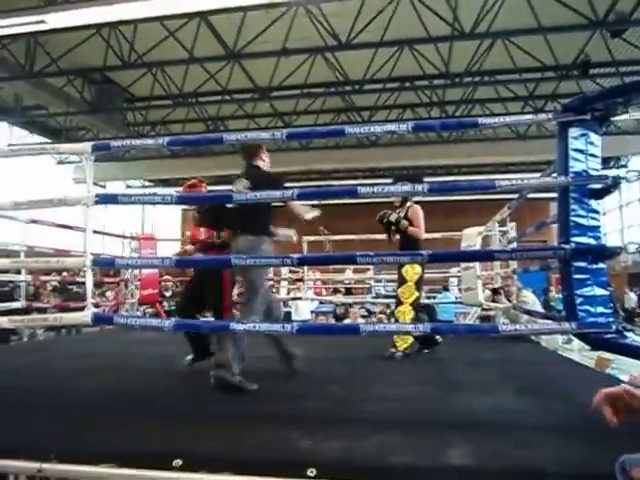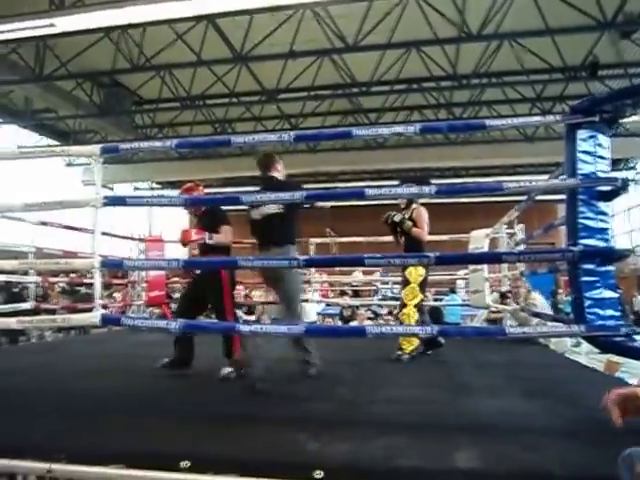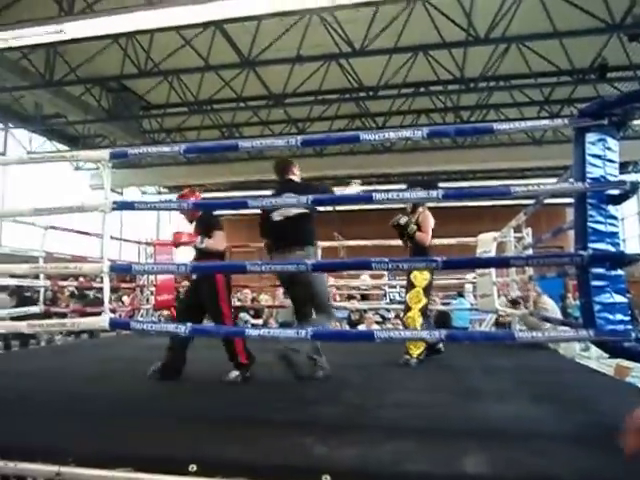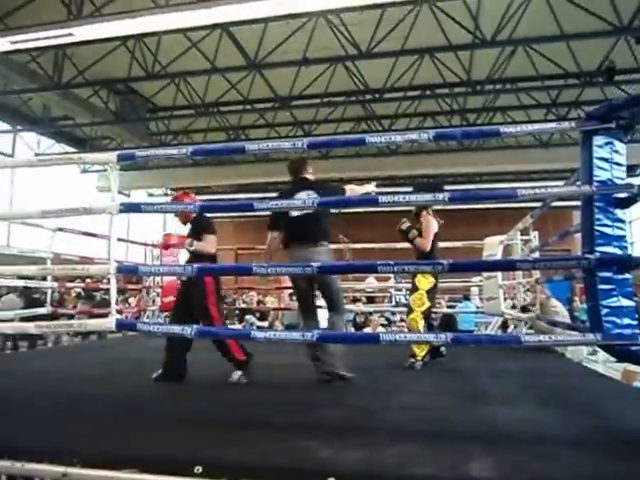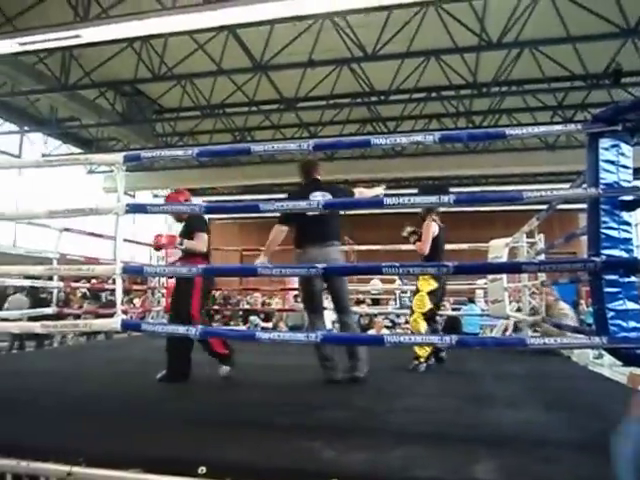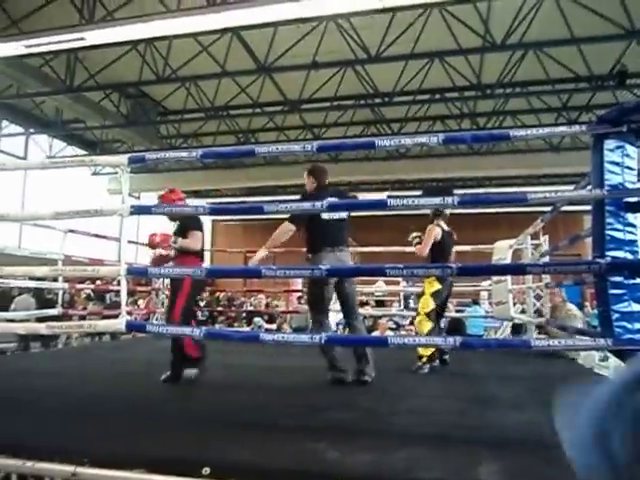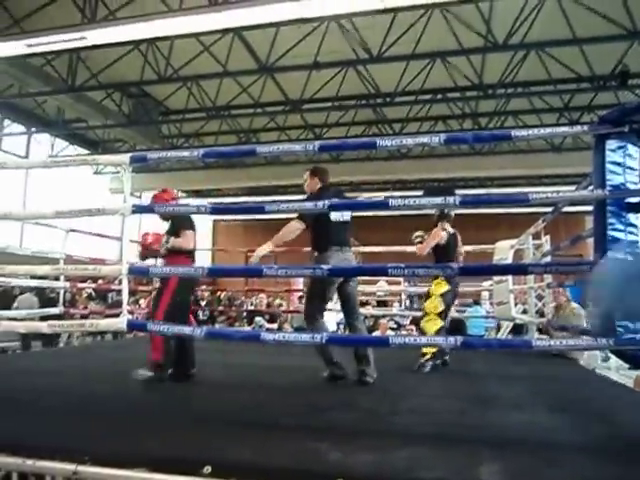
dt=0.1s
person 1, frame 1
left shoulder: (239, 183)
right shoulder: (266, 178)
right elbow: (291, 204)
left wrist: (272, 230)
right wrist: (308, 213)
left hip: (240, 245)
right hip: (256, 245)
left knee: (268, 305)
right knee: (250, 309)
left ankle: (290, 357)
right ankle: (229, 370)
person 1, frame 2
right shoulder: (287, 188)
left hip: (265, 257)
right hip: (285, 255)
left knee: (292, 310)
right knee: (291, 313)
left ankle: (309, 361)
person 1, frame 3
right shoulder: (307, 189)
left elbow: (266, 239)
right elbow: (333, 193)
left wrist: (272, 260)
left hip: (280, 260)
right hip: (306, 257)
left knee: (301, 313)
right knee: (325, 312)
left ankle: (317, 365)
right ankle: (293, 351)
person 1, frame 4
left shoulder: (282, 197)
right shoulder: (322, 189)
left elbow: (274, 235)
right elbow: (349, 191)
left wrist: (266, 261)
right wrist: (368, 187)
left hip: (293, 258)
right hip: (319, 254)
left knee: (308, 315)
right knee: (336, 309)
left ankle: (323, 368)
right ankle: (332, 363)
person 1, frame 5
left shoulder: (296, 195)
right shoulder: (334, 191)
left elbow: (282, 228)
right elbow: (359, 193)
left wrist: (264, 255)
right wrist: (377, 190)
left hip: (307, 257)
right hip: (333, 254)
left knee: (315, 317)
right knee: (345, 312)
left ankle: (331, 370)
right ankle: (358, 366)
person 1, frame 6
left shoulder: (307, 199)
right shoulder: (341, 196)
left elbow: (290, 227)
left wrist: (264, 250)
left hip: (322, 261)
right hip: (344, 259)
left knee: (320, 318)
right knee: (352, 316)
left ankle: (337, 371)
right ankle: (364, 370)
person 1, frame 7
left shoulder: (316, 199)
right shoulder: (341, 198)
left elbow: (298, 224)
left wrist: (269, 245)
left hip: (328, 260)
right hip: (348, 259)
left knee: (313, 315)
right knee: (353, 316)
left ankle: (335, 367)
right ankle: (366, 370)
person 2, frame 1
left shoulder: (219, 210)
right shoulder: (198, 215)
left elbow: (230, 236)
left wrist: (212, 235)
right wrist: (187, 250)
left hip: (219, 268)
right hip: (203, 268)
left knee: (222, 313)
right knee: (184, 309)
left ankle: (227, 358)
right ankle: (202, 350)
person 2, frame 2
left shoulder: (215, 213)
right shoulder: (199, 218)
left elbow: (227, 238)
left wrist: (204, 237)
left hip: (219, 270)
right hip: (204, 271)
left knee: (226, 316)
right knee: (183, 311)
left ankle: (236, 361)
right ankle: (182, 358)
person 2, frame 3
left shoulder: (210, 219)
right shoulder: (199, 223)
left elbow: (220, 245)
left wrist: (195, 239)
left hip: (214, 277)
right hip: (201, 277)
left knee: (224, 320)
right knee: (183, 319)
left ankle: (243, 365)
right ankle: (171, 366)
person 2, frame 4
left shoulder: (203, 221)
right shoulder: (194, 225)
left elbow: (210, 248)
left wrist: (185, 242)
right wrist: (186, 265)
left hip: (205, 279)
right hip: (193, 279)
left knee: (213, 323)
right knee: (178, 322)
left ankle: (242, 362)
right ankle: (173, 369)
person 2, frame 5
left shoulder: (196, 220)
right shoulder: (189, 224)
left elbow: (202, 247)
left wrist: (175, 242)
right wrist: (178, 262)
left hip: (197, 275)
right hip: (187, 276)
left knee: (194, 319)
right knee: (177, 321)
left ankle: (225, 355)
right ankle: (176, 369)
person 2, frame 6
left shoulder: (190, 219)
right shoulder: (184, 222)
left elbow: (196, 244)
left wrist: (170, 240)
right wrist: (165, 256)
left hip: (189, 274)
right hip: (182, 274)
left knee: (177, 318)
right knee: (183, 320)
left ankle: (195, 358)
right ankle: (179, 368)
person 2, frame 7
left shoulder: (182, 219)
right shoulder: (177, 222)
left elbow: (189, 244)
right elbow: (168, 251)
left wrist: (161, 240)
right wrist: (152, 251)
left hip: (179, 274)
right hip: (179, 274)
left knee: (160, 316)
right knee: (179, 321)
left ankle: (158, 365)
right ankle: (183, 369)
person 3, frame 1
left shoulder: (414, 209)
right shoulder: (401, 212)
left elbow: (420, 234)
right elbow: (393, 238)
left wrist: (400, 222)
right wrist: (387, 225)
left hip: (413, 262)
right hip: (405, 261)
left knee: (405, 303)
right knee: (412, 303)
left ankle: (402, 346)
right ankle: (429, 338)
person 3, frame 2
left shoulder: (419, 211)
right shoulder: (406, 214)
left elbow: (423, 235)
right elbow: (401, 240)
left wrist: (404, 223)
right wrist: (394, 227)
left hip: (417, 263)
left knee: (409, 305)
right knee: (415, 305)
left ankle: (408, 348)
right ankle: (432, 340)
person 3, frame 3
left shoulder: (425, 216)
right shoulder: (414, 218)
left elbow: (427, 240)
left wrist: (407, 227)
right wrist: (400, 229)
left hip: (422, 268)
right hip: (416, 267)
left knee: (413, 310)
right knee: (419, 310)
left ankle: (414, 353)
right ankle: (434, 345)
person 3, frame 4
left shoulder: (429, 220)
right shoulder: (423, 221)
left elbow: (426, 246)
left wrist: (411, 232)
right wrist: (408, 235)
left hip: (427, 272)
right hip: (423, 271)
left knee: (416, 313)
right knee: (423, 312)
left ankle: (420, 355)
right ankle: (435, 348)
person 3, frame 5
left shoulder: (429, 224)
right shoulder: (440, 227)
left elbow: (424, 250)
left wrist: (411, 237)
right wrist: (414, 238)
left hip: (430, 277)
right hip: (438, 277)
left knee: (419, 315)
right knee: (429, 315)
left ankle: (423, 357)
right ankle: (437, 352)
person 3, frame 6
left shoulder: (433, 228)
right shoulder: (450, 233)
left elbow: (422, 252)
left wrist: (416, 241)
left hip: (437, 277)
right hip: (446, 278)
left knee: (425, 317)
right knee: (434, 318)
left ankle: (426, 359)
right ankle: (441, 354)
person 3, frame 7
left shoulder: (438, 232)
right shoulder: (455, 234)
left elbow: (421, 252)
right elbow: (460, 258)
left wrist: (418, 239)
left hip: (442, 280)
right hip: (451, 280)
left knee: (432, 317)
right knee: (438, 317)
left ankle: (429, 357)
right ankle: (441, 354)
